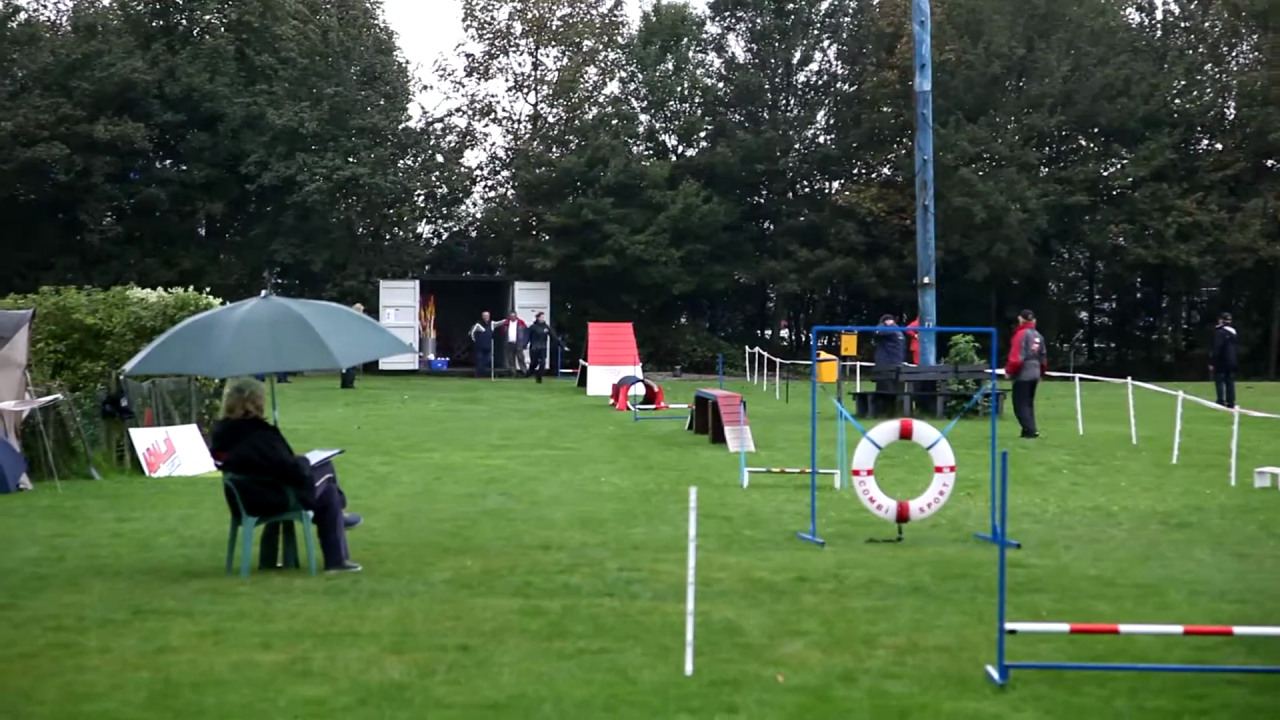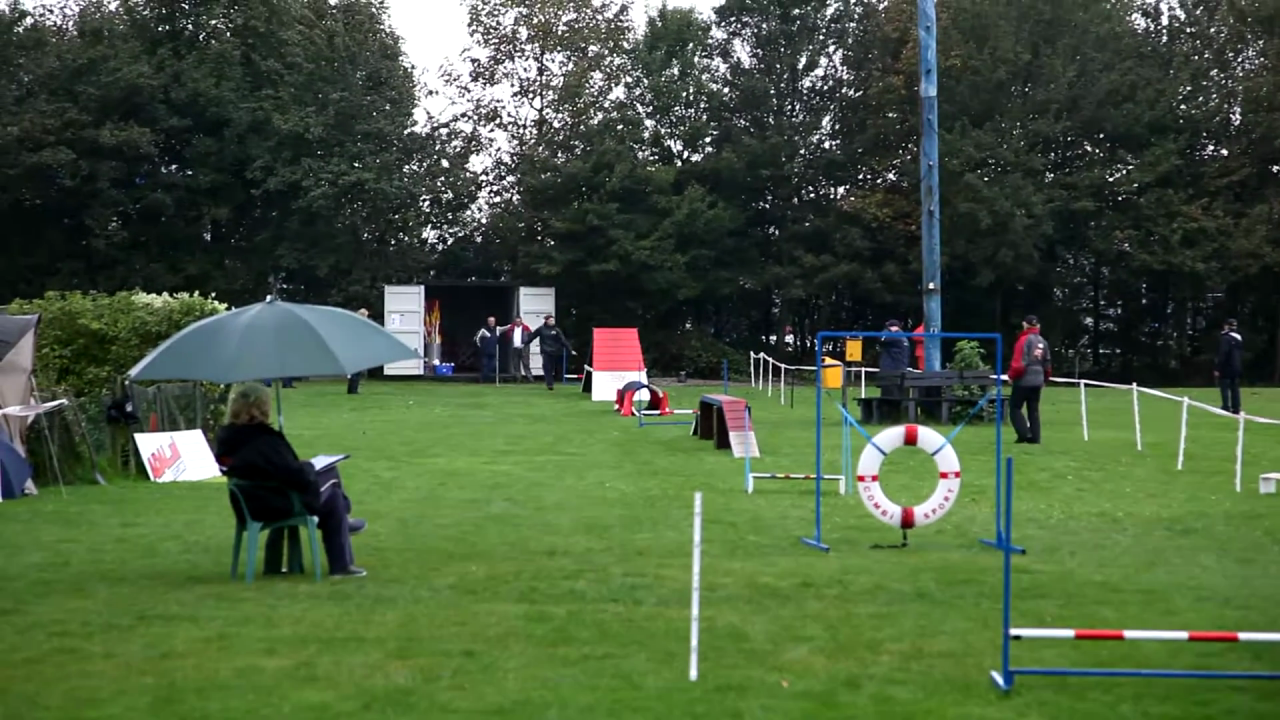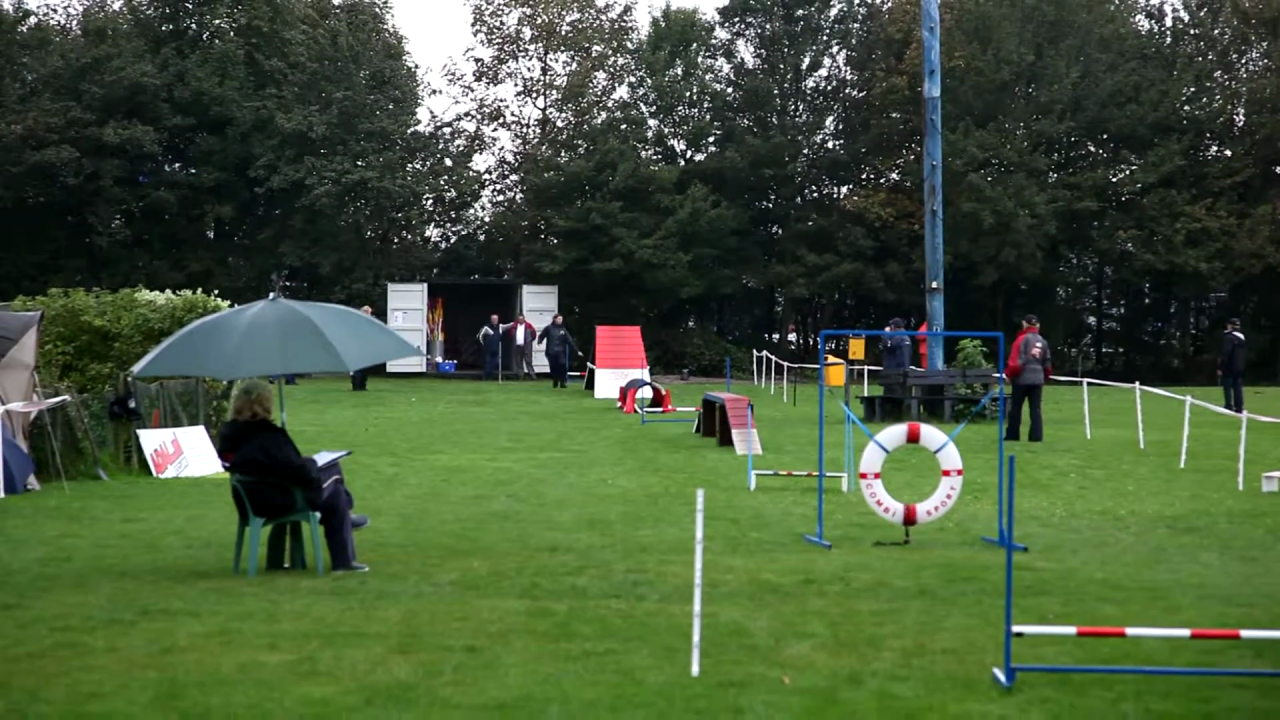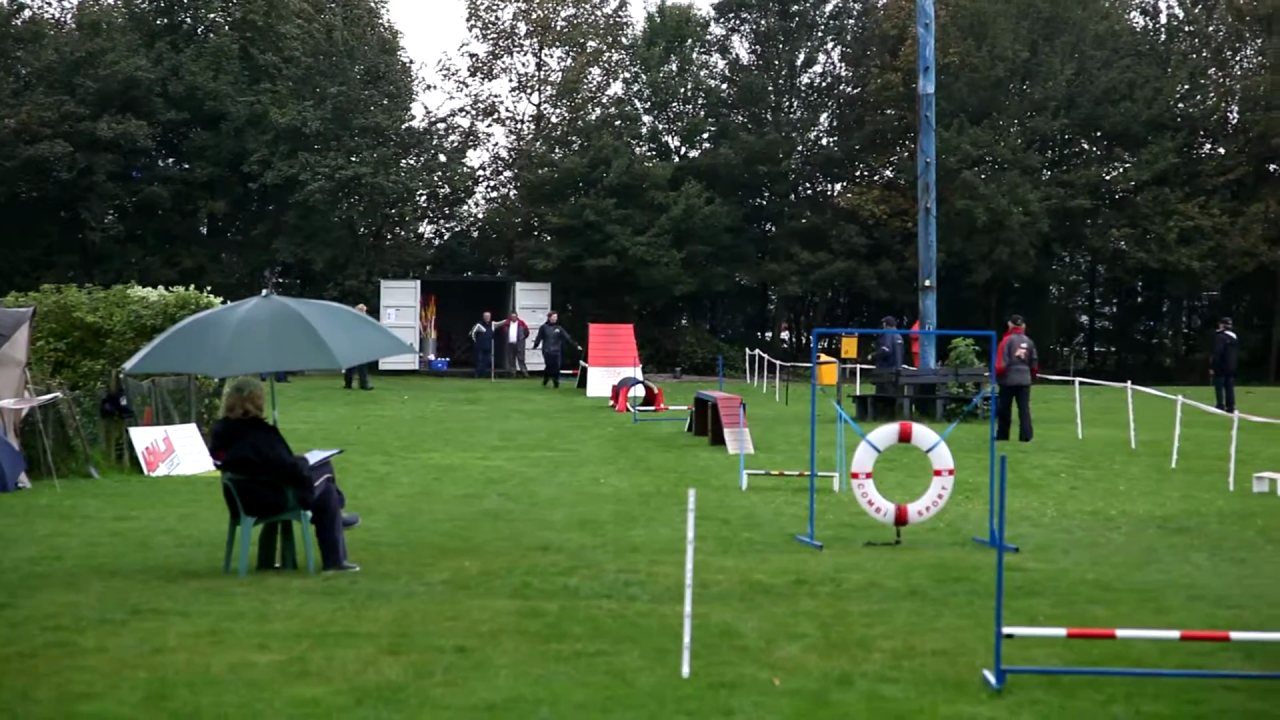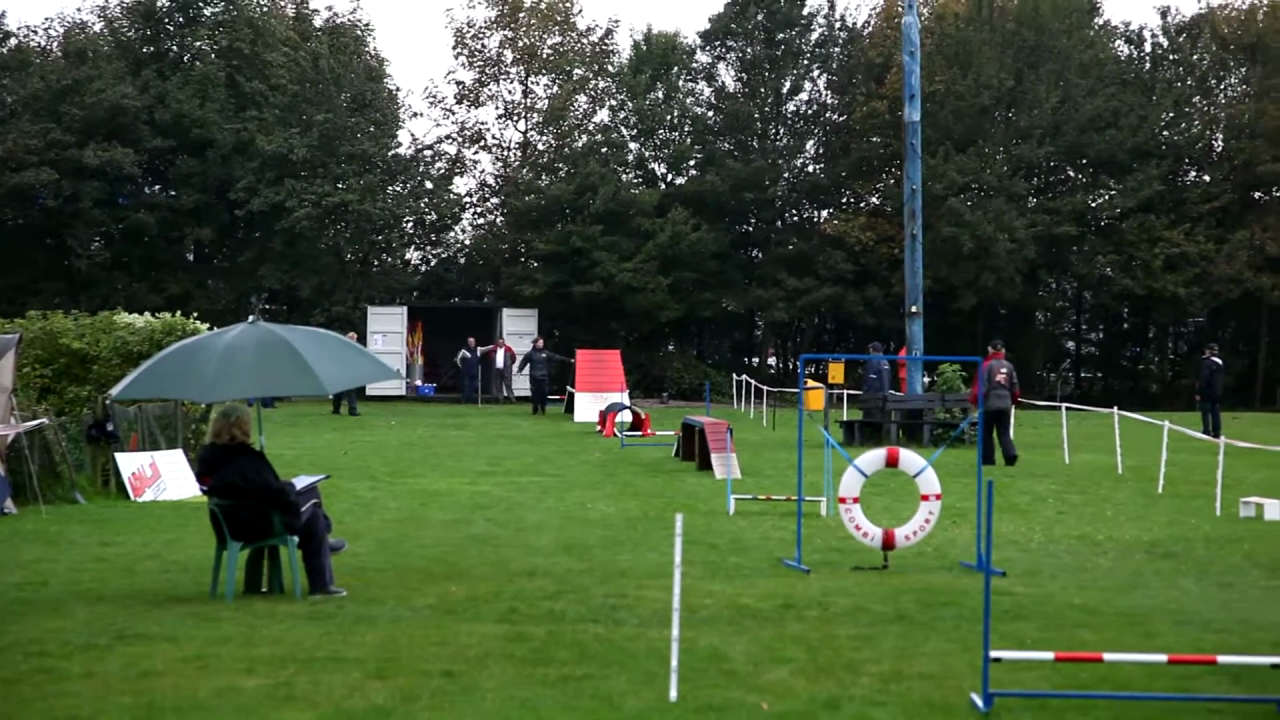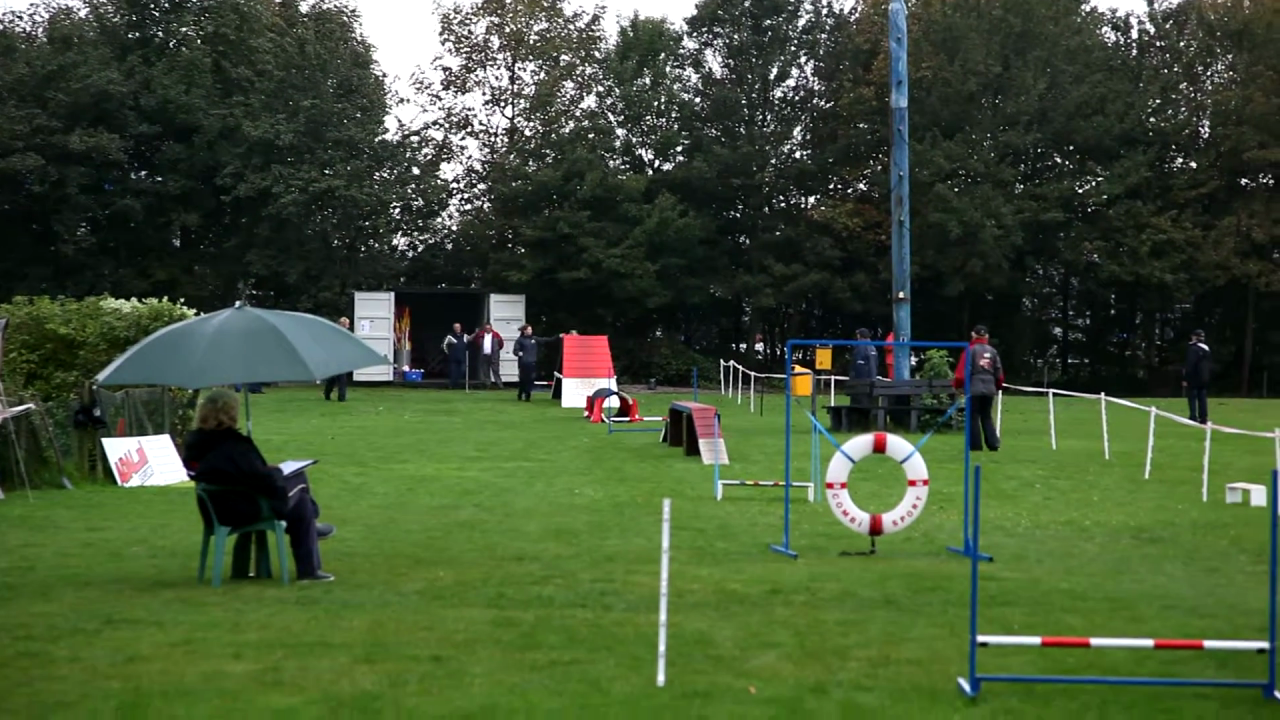
dt=0.2s
person 1, frame 1
left shoulder: (220, 432)
right shoulder: (259, 435)
right elbow: (291, 470)
left wrist: (297, 462)
right wrist: (304, 462)
right hip: (271, 500)
right knee: (327, 493)
right ankle: (336, 560)
person 1, frame 2
left shoulder: (225, 437)
right shoulder: (264, 440)
right elbow: (296, 475)
left wrist: (302, 467)
right wrist: (309, 467)
right hip: (275, 505)
right knee: (333, 498)
right ankle: (341, 565)
person 1, frame 3
left shoulder: (228, 433)
right shoulder: (267, 437)
right elbow: (298, 472)
left wrist: (305, 463)
right wrist: (311, 464)
right hip: (278, 501)
right knee: (335, 493)
right ankle: (343, 561)
person 1, frame 4
left shoulder: (220, 431)
right shoulder: (258, 435)
right elbow: (289, 470)
left wrist: (296, 462)
right wrist: (302, 462)
right hip: (269, 500)
right knee: (326, 493)
right ankle: (335, 560)
person 1, frame 5
left shoulder: (206, 456)
right shoulder: (245, 460)
right elbow: (276, 495)
left wrist: (283, 487)
right wrist: (290, 487)
right hip: (255, 525)
right knee: (313, 517)
right ankle: (321, 585)
person 1, frame 6
left shoulder: (194, 442)
right shoulder: (232, 446)
right elbow: (264, 480)
left wrist: (270, 472)
right wrist: (277, 472)
right hip: (242, 510)
right knee: (300, 502)
right ankle: (309, 570)
